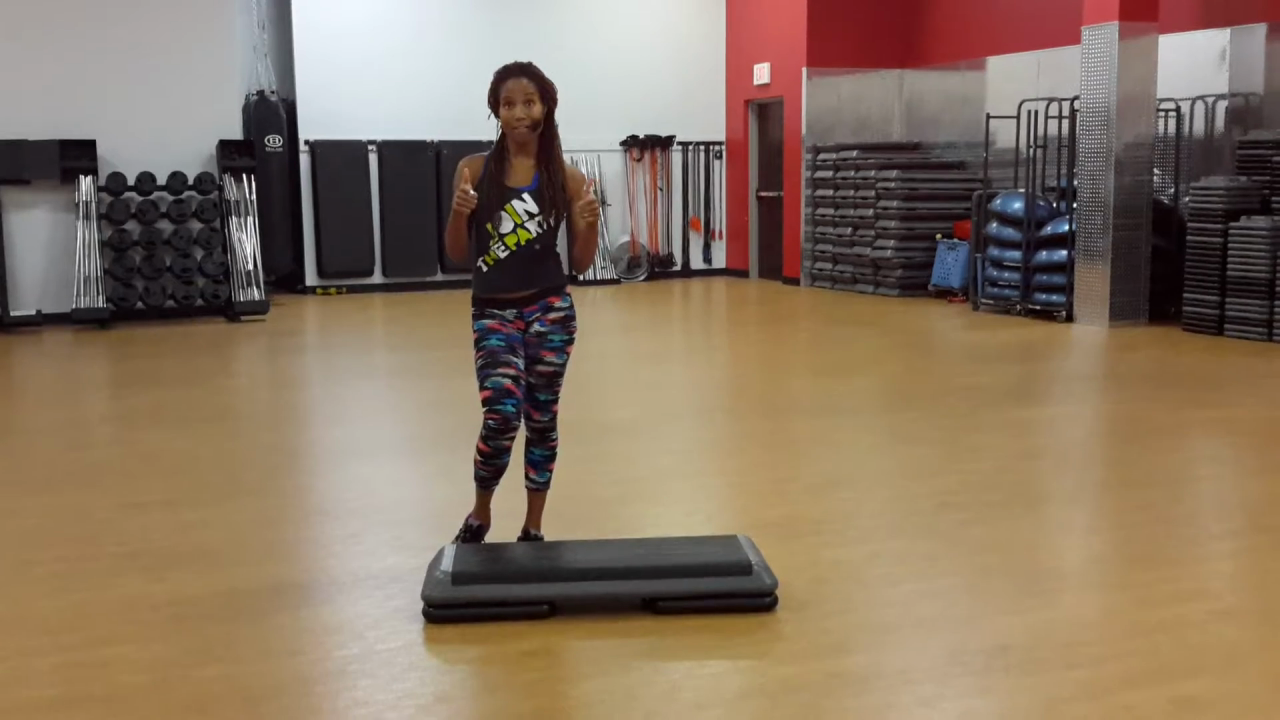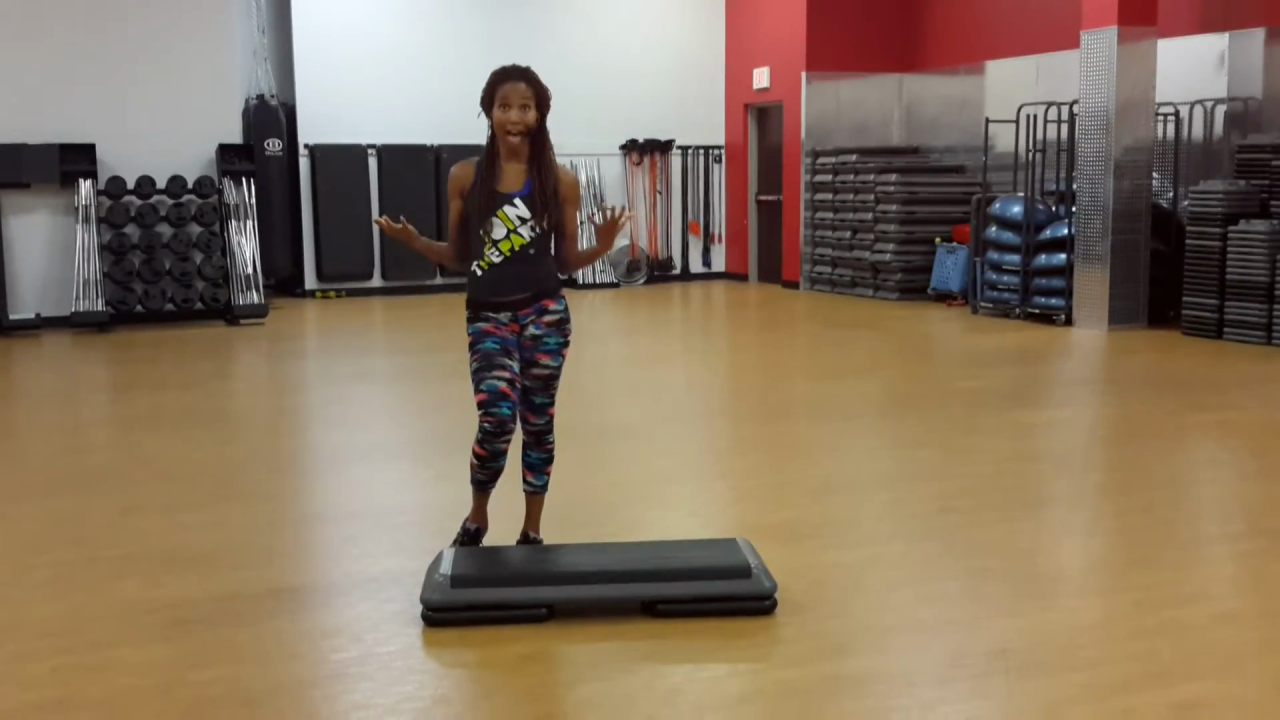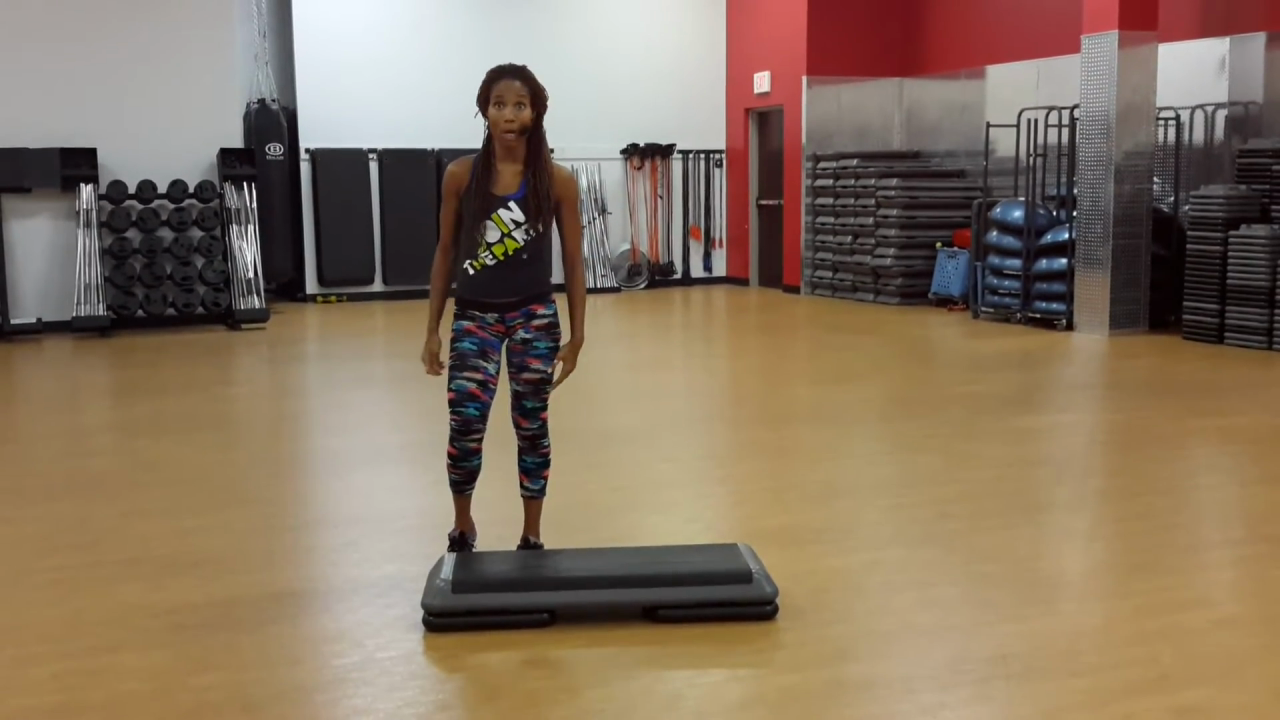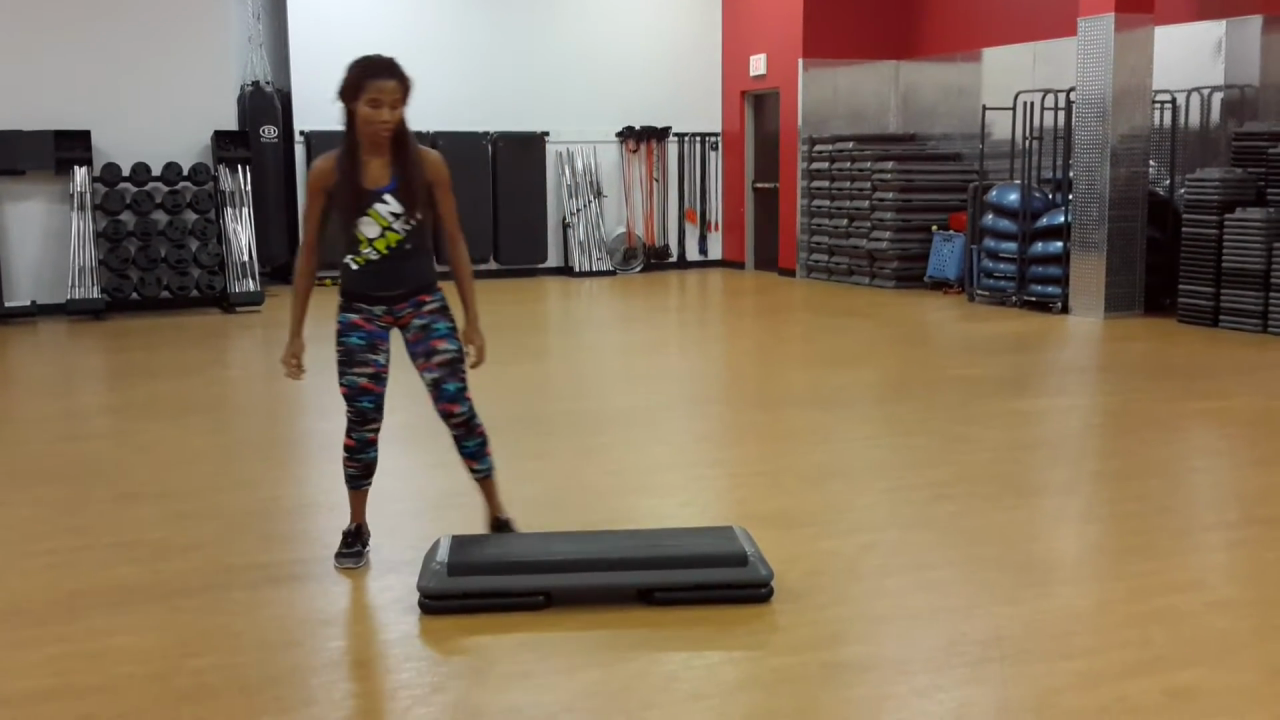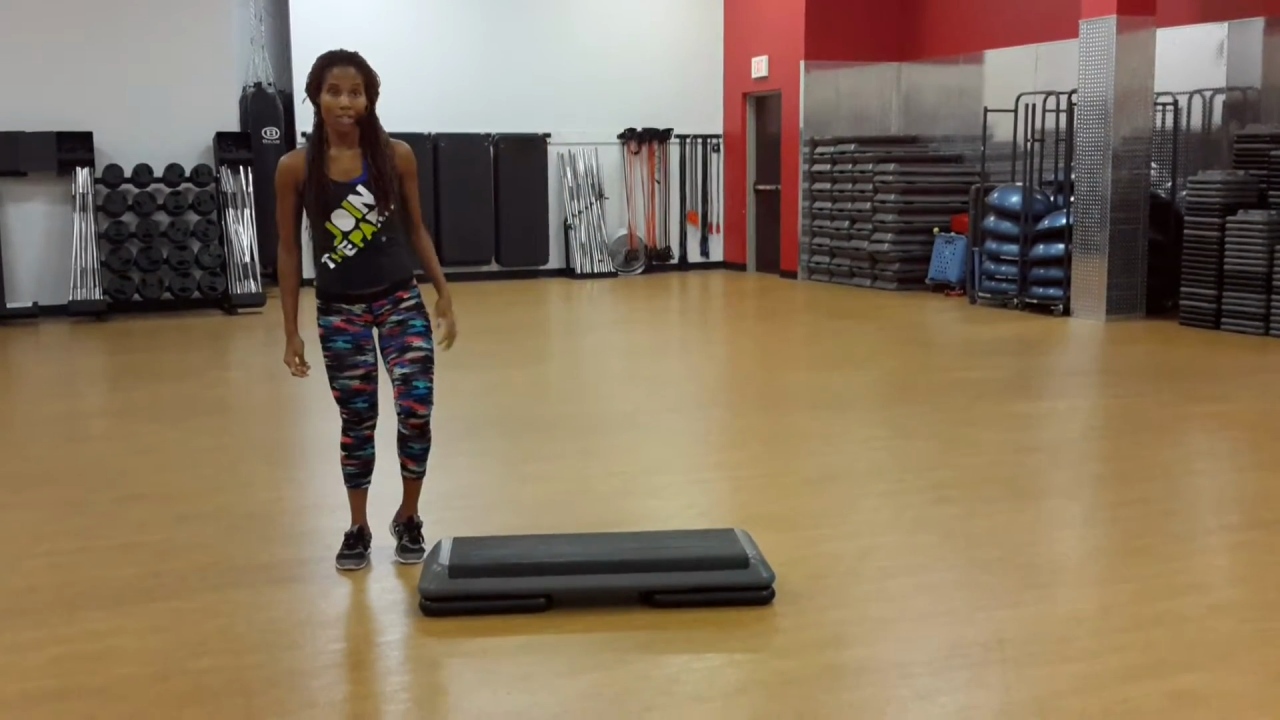
dt=1s
person 1, frame 1
left shoulder: (567, 178)
right shoulder: (474, 170)
left elbow: (580, 264)
right elbow: (457, 255)
left wrist: (589, 224)
right wrist: (458, 212)
left hip: (550, 310)
right hip: (493, 313)
left knee: (541, 419)
right knee: (502, 414)
left ankle: (533, 528)
right ankle: (480, 513)
person 1, frame 2
left shoulder: (560, 180)
right shoulder: (464, 176)
left elbow: (566, 261)
right elbow: (457, 256)
left wrist: (600, 247)
right wrist: (414, 241)
left hip: (545, 313)
right hip: (487, 315)
left knee: (538, 422)
right knee: (497, 419)
left ankle: (531, 531)
right ankle: (476, 518)
person 1, frame 3
left shoulder: (557, 180)
right shoulder: (460, 174)
left elbow: (573, 260)
right elbow: (445, 252)
left wrist: (577, 335)
right wrist: (432, 329)
left hip: (534, 315)
right hip: (474, 316)
left knee: (532, 426)
right knee: (465, 423)
left ankle: (531, 537)
right ankle: (462, 528)
person 1, frame 4
left shoulder: (426, 164)
right shoulder: (327, 171)
left elbow: (454, 242)
right elbow: (309, 252)
left wrist: (472, 319)
right wrist: (295, 331)
left hip: (423, 301)
right hip: (360, 310)
left knee: (457, 408)
right knee: (362, 421)
left ankle: (497, 515)
right ankle: (356, 527)
person 1, frame 5
left shoulder: (396, 155)
right shoulder: (295, 167)
left elbow: (415, 228)
right elbow: (289, 249)
left wrist: (444, 296)
right wrist: (291, 330)
left hip: (400, 299)
right hip: (339, 310)
left knee: (416, 411)
right knee: (356, 421)
left ankle: (408, 518)
right ankle: (357, 529)
